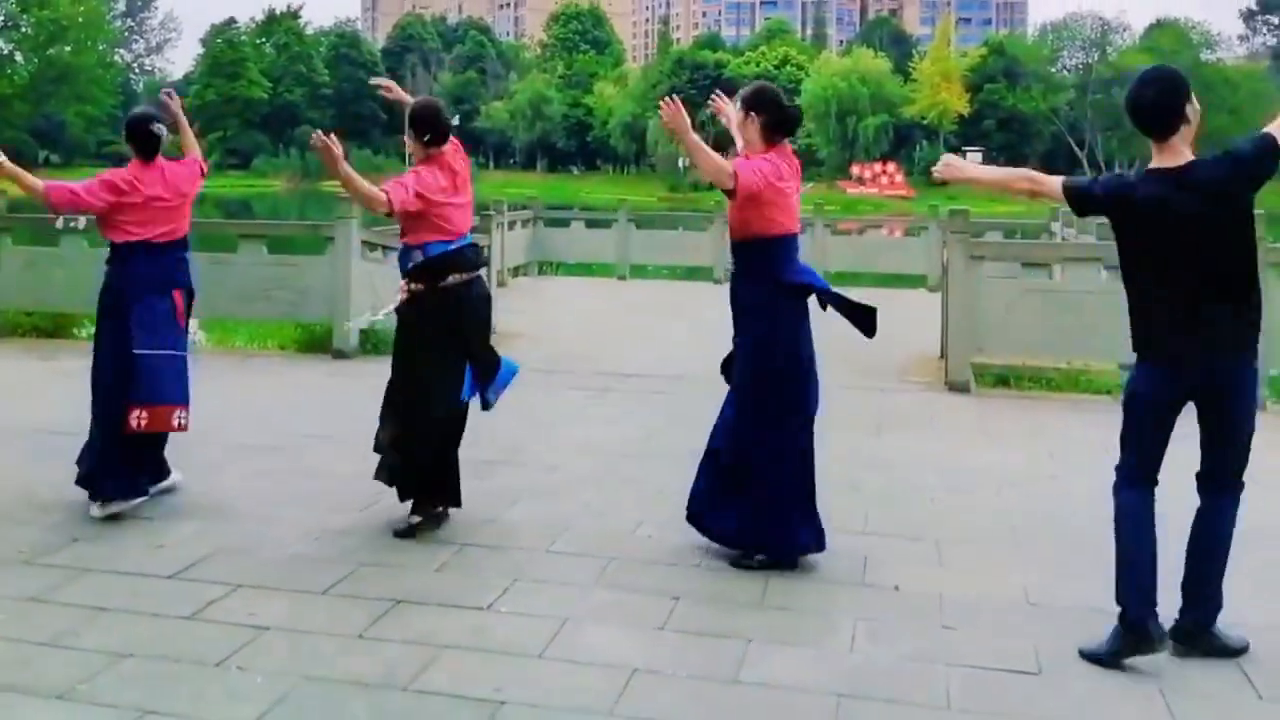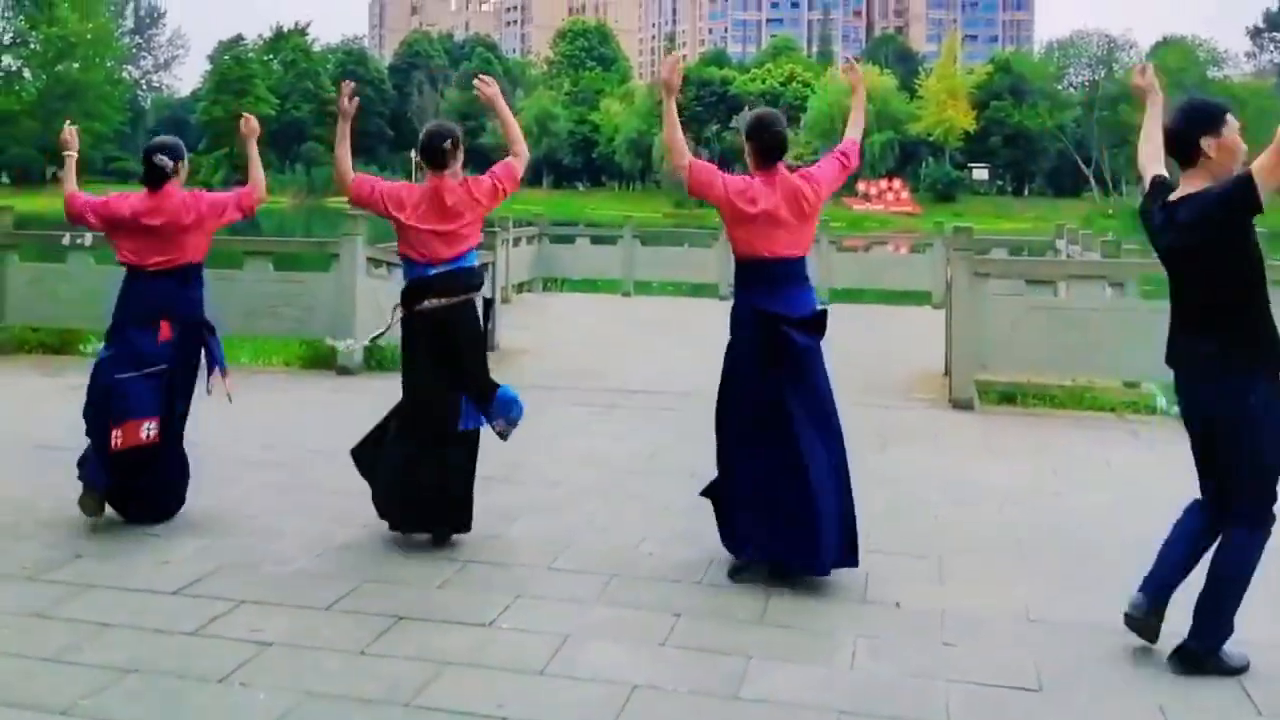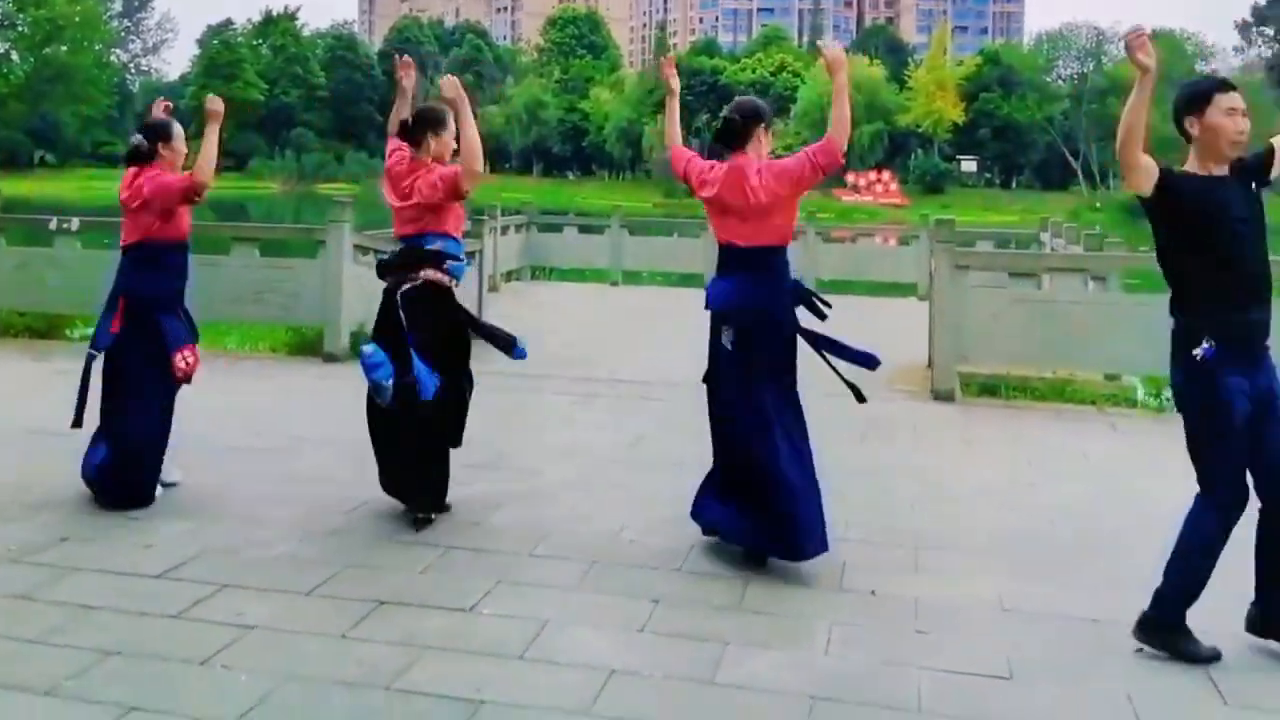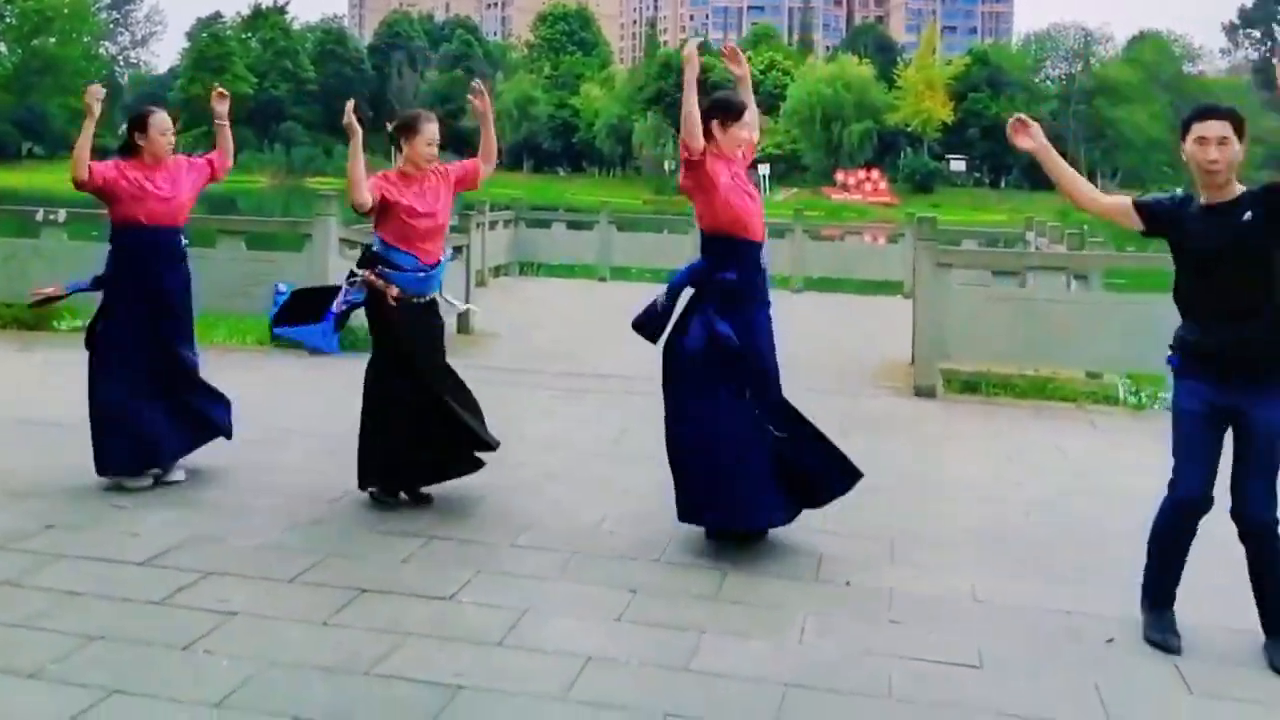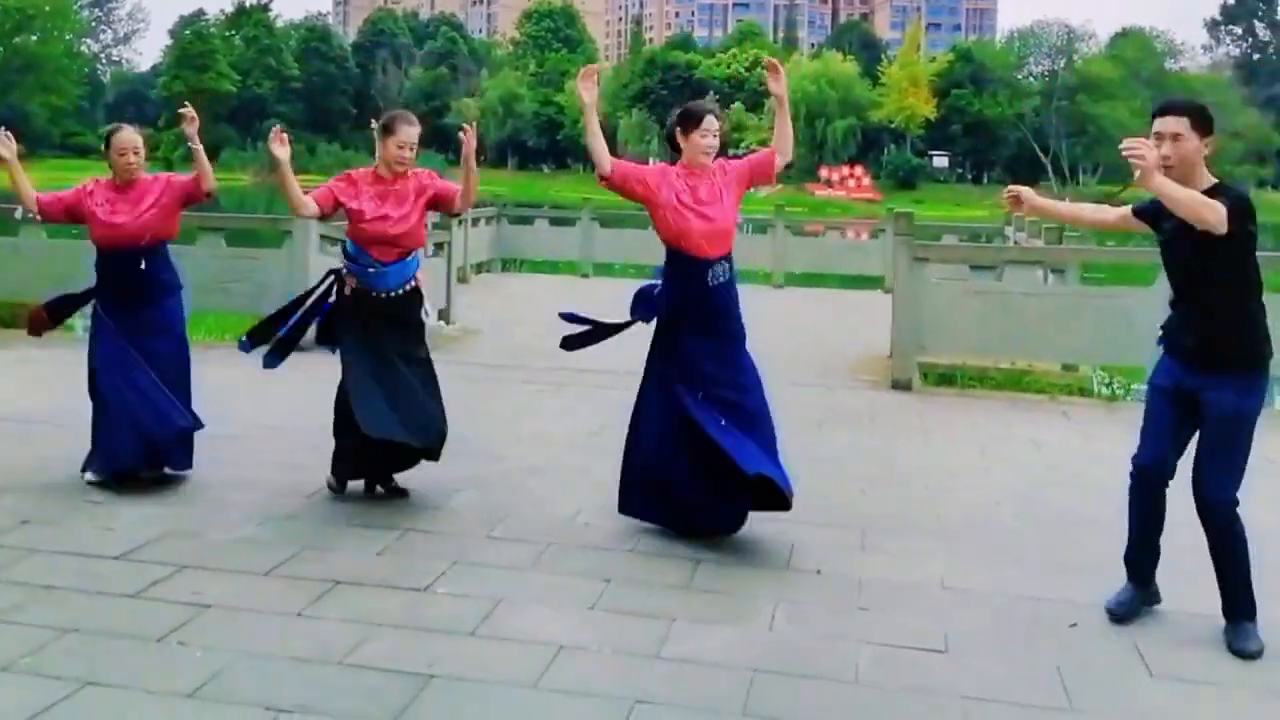
dt=0.2s
person 1, frame 1
left shoulder: (1123, 191)
right shoulder: (1229, 174)
left elbow: (1034, 185)
left wrist: (965, 171)
left hip: (1160, 361)
right hip: (1231, 356)
left knee: (1135, 483)
right knee: (1220, 487)
left ankle: (1139, 621)
right ankle: (1198, 625)
person 1, frame 2
left shoulder: (1162, 204)
right shoulder: (1215, 203)
left elbow: (1148, 155)
left wrist: (1151, 97)
left hip: (1197, 381)
left knee: (1217, 500)
left ankle: (1151, 597)
right ankle: (1203, 644)
person 1, frame 3
right shoulder: (1170, 192)
right elbow: (1129, 158)
right wrist: (1145, 78)
right hip: (1206, 365)
right knee: (1224, 493)
right ankle: (1162, 621)
person 1, frame 4
right shoulder: (1174, 211)
right elbow: (1099, 201)
right wrist: (1043, 151)
right hip: (1198, 379)
right knee: (1185, 497)
right ankle: (1157, 606)
person 1, frame 5
left shoulder: (1232, 201)
right shoulder: (1163, 206)
left elbow: (1204, 216)
right elbow: (1109, 217)
left wrist: (1155, 180)
right wrist: (1043, 205)
left hip: (1235, 372)
right hip: (1179, 362)
left knee: (1214, 496)
right knee: (1147, 471)
left ankle: (1241, 615)
right ankle: (1140, 581)
person 2, frame 1
left shoulder: (766, 170)
right shoulder: (778, 157)
left elbow: (724, 175)
right elbow: (738, 157)
left wrist: (683, 130)
right wrist: (728, 119)
left hip: (769, 300)
right hip: (776, 297)
left knee: (773, 417)
right knee: (755, 411)
left ankle: (780, 539)
right ankle: (758, 525)
person 2, frame 2
left shoulder: (734, 191)
right shoulder: (810, 186)
left elbow: (680, 162)
right elbow: (849, 149)
left wrist: (670, 100)
right wrist: (857, 92)
left hip: (752, 318)
right hip: (795, 315)
left knee: (749, 429)
right knee: (799, 430)
left ankle: (762, 546)
right ankle: (799, 546)
person 2, frame 3
left shoulder: (709, 176)
right shoulder: (777, 176)
left elbow: (674, 150)
right elbow: (835, 145)
left wrist: (672, 94)
right wrist: (839, 78)
left hip: (733, 302)
right hip: (767, 303)
left knee: (741, 410)
right knee: (768, 417)
left ankle: (731, 519)
right ankle: (776, 531)
person 2, frame 4
left shoulder: (732, 163)
right shoulder: (706, 167)
left elbow: (743, 128)
right elbow: (691, 141)
left wrist: (743, 77)
right wrist: (690, 76)
left hip: (737, 297)
right hip: (729, 299)
left knee: (738, 404)
right knee: (748, 404)
left ankle: (731, 512)
right ankle: (735, 514)
person 2, frame 5
left shoulder: (731, 176)
right shoulder: (659, 181)
left elbow: (779, 157)
right elbow: (606, 165)
left wrist: (780, 103)
right wrist: (590, 108)
left hip: (723, 307)
right hip: (683, 309)
left knee: (735, 401)
right knee: (703, 403)
left ankle: (710, 497)
right ankle: (701, 504)
person 3, frame 1
left shoulder: (415, 181)
right shoulder: (455, 160)
left elbow: (380, 200)
right elbow: (445, 130)
left wrist: (338, 162)
right wrist: (404, 97)
left hip: (430, 297)
right hip: (466, 290)
left knee: (421, 395)
right knee: (447, 393)
left ankle: (429, 497)
right ankle: (433, 496)
person 3, frame 2
left shoulder: (402, 198)
right shoulder: (472, 191)
left elbow: (347, 182)
right elbow: (519, 159)
left wrist: (345, 122)
right wrist: (499, 103)
left hip: (419, 315)
right hip: (461, 314)
left knee: (419, 410)
right knee: (457, 416)
left ankle: (409, 509)
right ankle: (443, 518)
person 3, frame 3
left shoulder: (400, 168)
right shoulder: (438, 177)
left elbow: (394, 134)
right elbow: (472, 169)
left wrist: (405, 93)
right wrist: (459, 103)
left hip: (410, 290)
right hip: (432, 292)
left knee: (415, 388)
right knee: (438, 390)
left ankle: (416, 490)
right ankle: (423, 498)
person 3, frame 4
left shoulder: (441, 176)
right shoulder: (390, 183)
left elbow: (484, 163)
right elbow: (361, 201)
left wrist: (484, 112)
right wrist: (356, 140)
left hip: (419, 301)
right hip: (390, 301)
left knee: (424, 382)
right knee: (413, 383)
left ankle: (399, 475)
right ankle: (384, 477)
person 3, frame 5
left shoulder: (423, 183)
right shoulder: (352, 183)
left elbow: (464, 203)
right elbow: (306, 208)
left wrist: (468, 159)
right wrist: (284, 166)
left hip: (402, 299)
right hip: (357, 297)
left knee: (407, 382)
right knee: (363, 380)
left ankle: (380, 469)
right ankle: (347, 467)
person 4, frame 1
left shoulder: (117, 183)
right shoulder: (182, 176)
left elbow: (59, 196)
right elbow: (196, 157)
right wrist: (180, 117)
left hip: (129, 286)
right hip: (170, 288)
left knee: (119, 380)
right knee: (156, 380)
left ankle: (119, 483)
right ankle: (149, 473)
person 4, frame 2
left shoulder: (123, 206)
right shoulder: (194, 204)
left elbow: (74, 204)
right elbow: (255, 196)
left wrist: (70, 156)
right wrist: (250, 144)
left hip: (134, 311)
right hip: (180, 314)
left knee: (122, 397)
right knee: (166, 404)
left ankle: (103, 478)
right ankle: (152, 498)
person 4, frame 3
left shoulder: (138, 177)
right shoulder: (149, 182)
right elbow: (200, 182)
left wrist: (155, 125)
right wrist: (214, 123)
left hip: (148, 293)
right hip: (148, 297)
left knee: (151, 382)
right knee: (143, 387)
left ankle: (124, 469)
right ankle: (125, 483)
person 4, frame 4
left shoulder: (185, 168)
right shoulder: (118, 173)
left elbow: (223, 161)
right elbow: (79, 174)
left wrist: (221, 118)
right wrist: (92, 119)
left hip: (170, 282)
right hip: (128, 284)
left knee: (172, 363)
right knee: (122, 370)
left ankle: (167, 453)
right ankle: (125, 461)
person 4, frame 5
left shoulder: (164, 187)
right shoulder: (91, 194)
left elbow: (207, 187)
right elbow: (40, 205)
left wrist: (194, 141)
left hip: (158, 293)
right hip: (112, 295)
left knee: (165, 373)
right knee: (113, 375)
left ankle: (161, 454)
right ankle: (113, 456)
